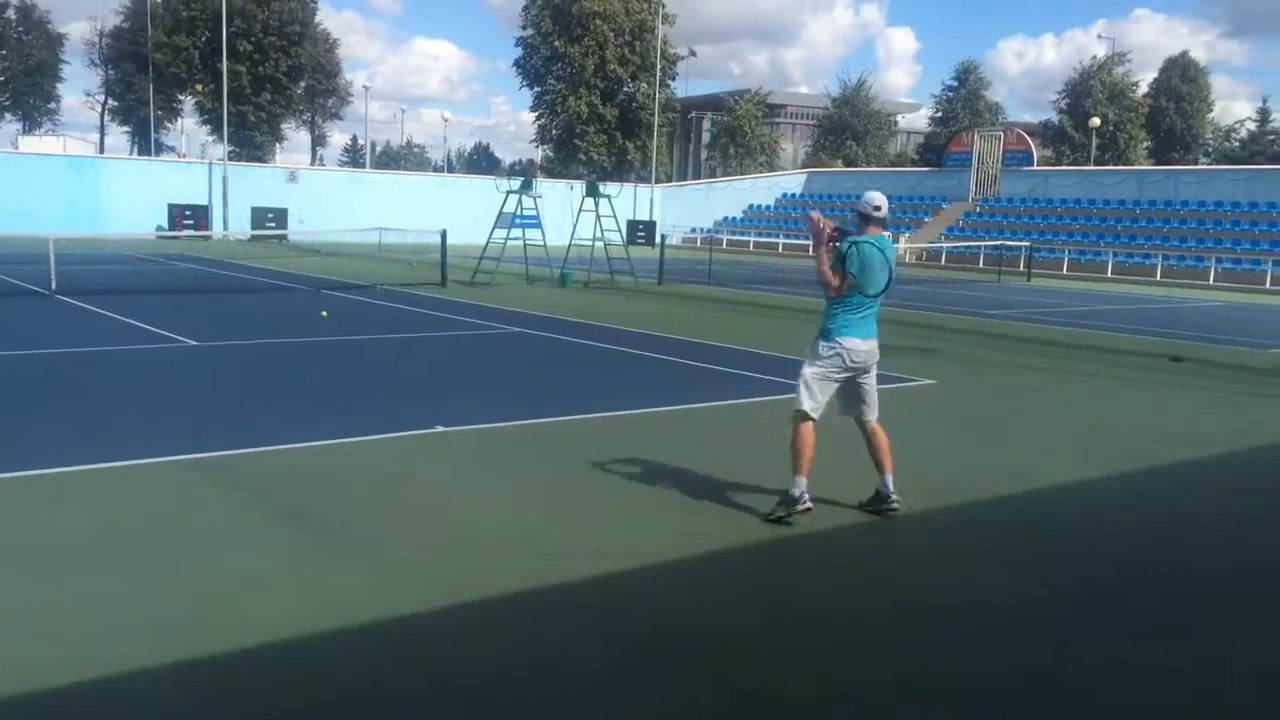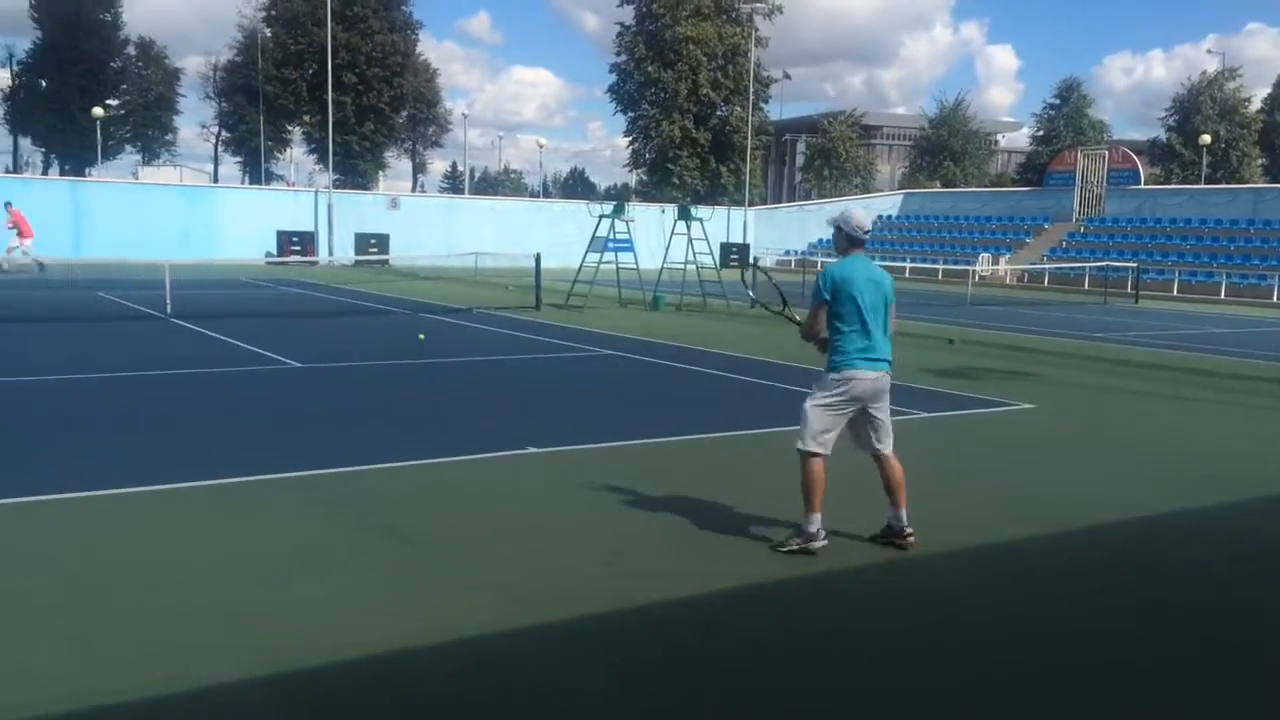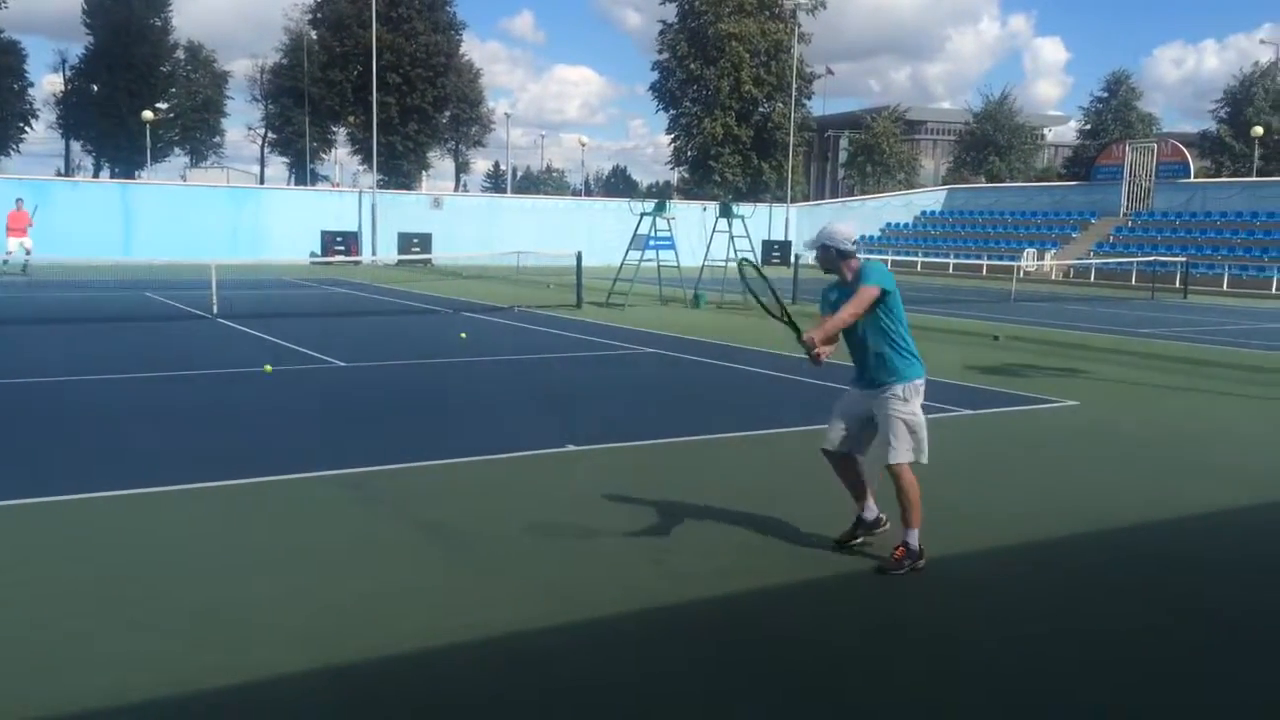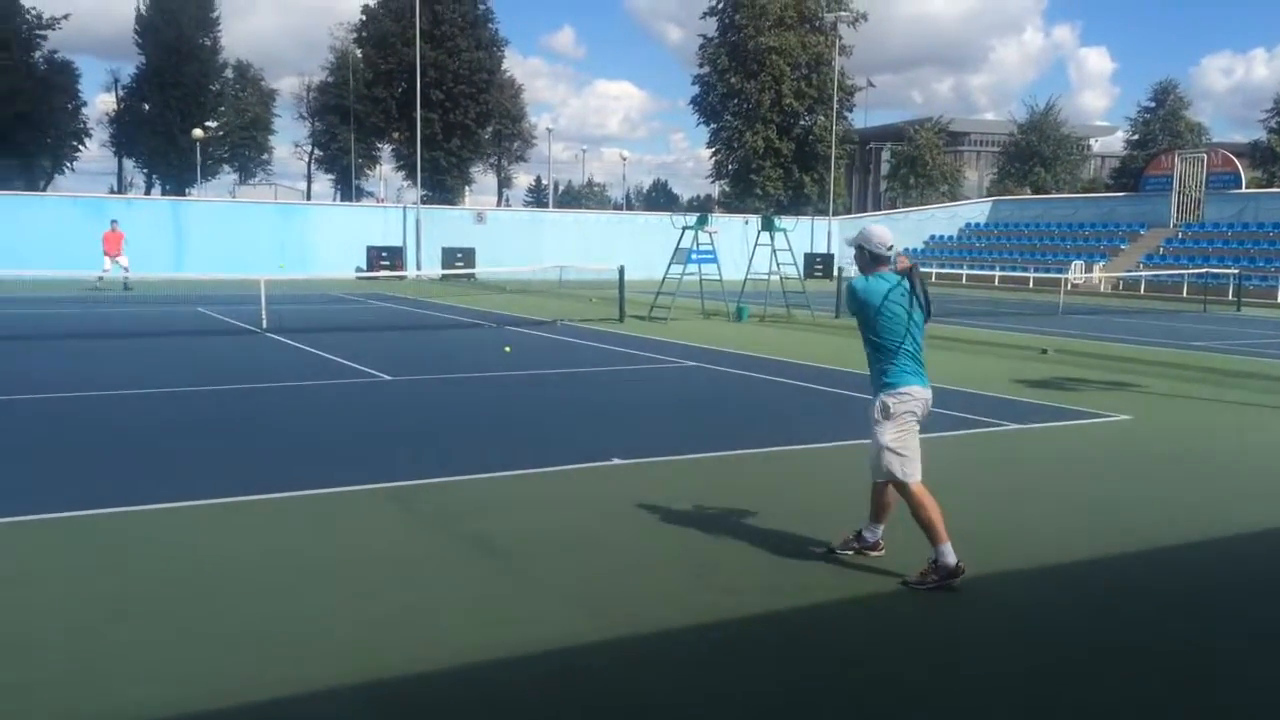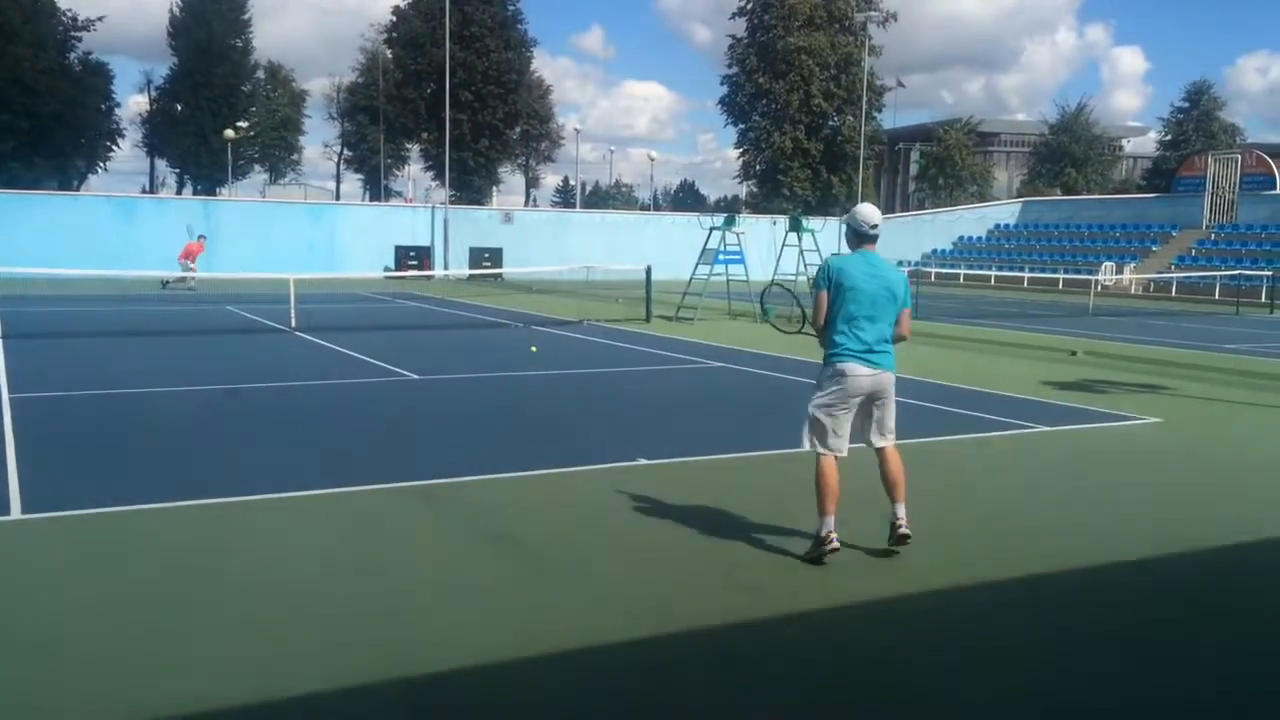
dt=1s
person 1, frame 1
left shoulder: (856, 245)
right shoulder: (886, 246)
left elbow: (831, 288)
right elbow: (841, 236)
left wrist: (822, 247)
right wrist: (826, 229)
left hip: (837, 344)
right hip: (866, 346)
left knee: (804, 417)
right knee: (869, 422)
left ankle: (797, 494)
right ankle: (887, 493)
person 1, frame 2
left shoulder: (832, 271)
right shoulder: (883, 277)
left elbow: (815, 328)
left wrist: (820, 337)
left hip: (845, 374)
right hip: (879, 373)
left knee: (812, 449)
right knee: (883, 452)
left ankle: (811, 530)
right ankle: (900, 527)
person 1, frame 3
left shoulder: (871, 271)
right shoulder: (830, 293)
left elbow: (857, 306)
right elbow: (831, 331)
left wrist: (816, 334)
right wrist: (821, 347)
left hip: (900, 384)
right hip: (863, 384)
left knee: (896, 464)
right knee: (835, 450)
left ankle: (913, 547)
right ankle: (871, 516)
person 1, frame 4
left shoulder: (860, 287)
right shoulder: (911, 287)
left hip: (897, 395)
right hip: (917, 389)
left knee: (906, 481)
right knee: (883, 469)
left ankle: (947, 561)
right ankle: (870, 536)
person 1, frame 5
left shoulder: (833, 267)
right shoulder: (897, 275)
left elbow: (818, 322)
right elbow: (903, 331)
left hip: (844, 370)
right hip: (883, 370)
left knee: (825, 451)
right knee: (885, 445)
left ankle: (827, 535)
right ankle: (898, 521)
